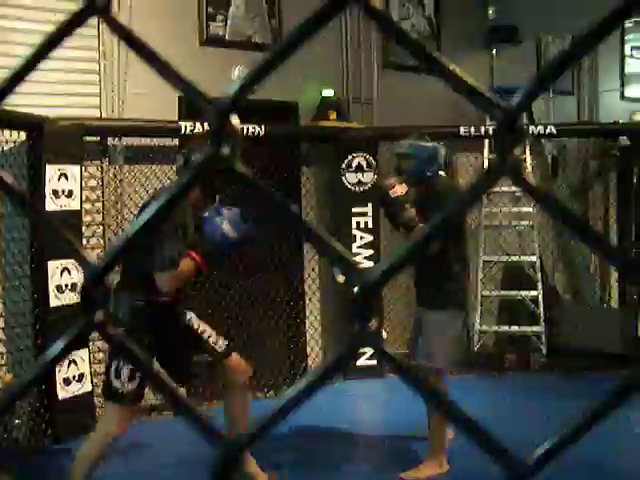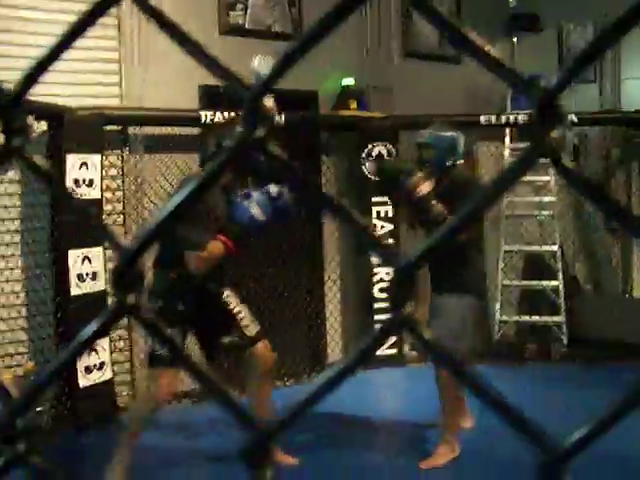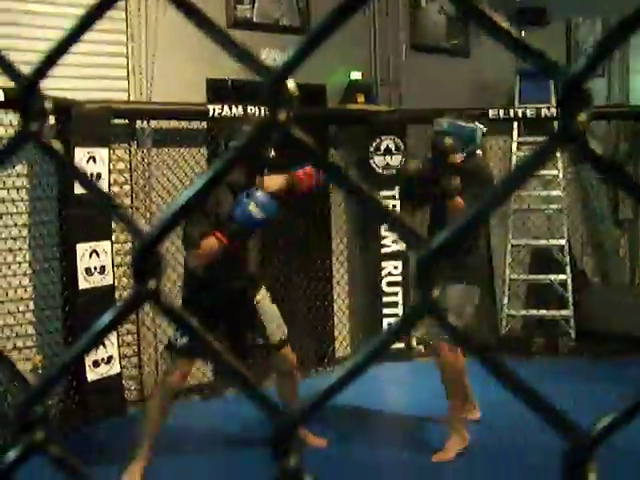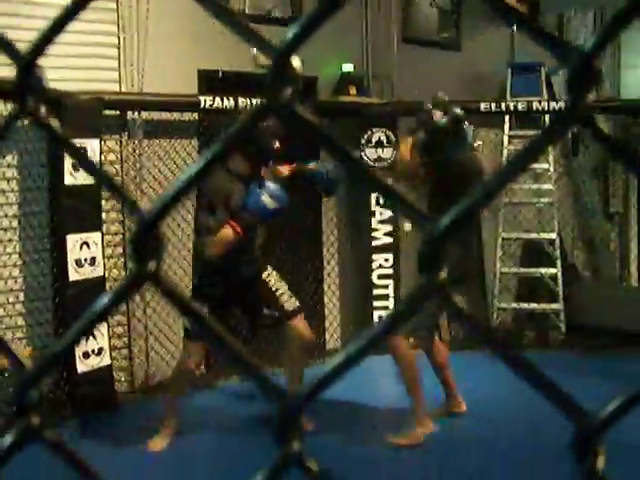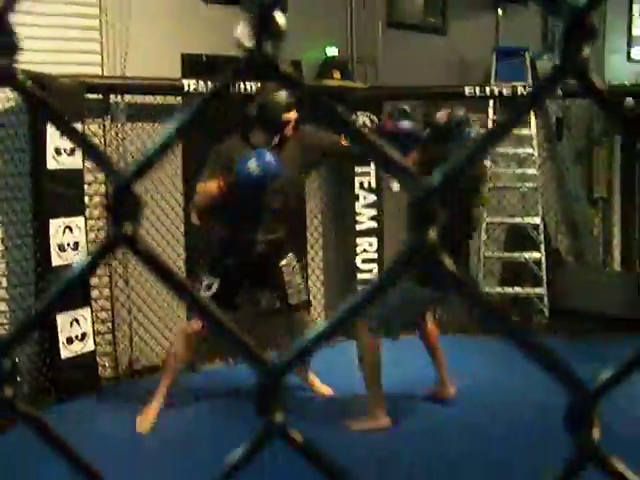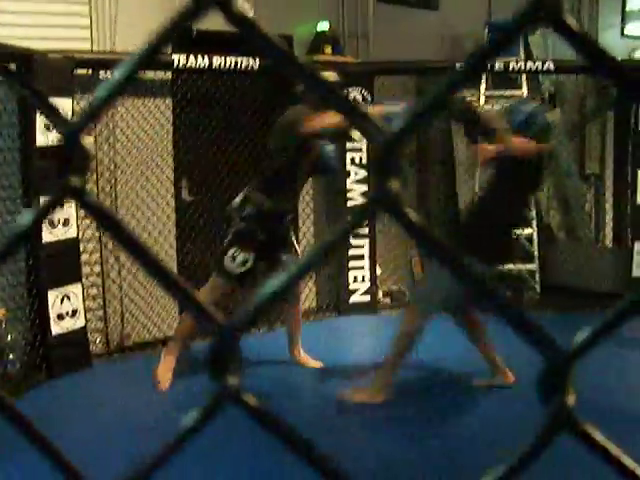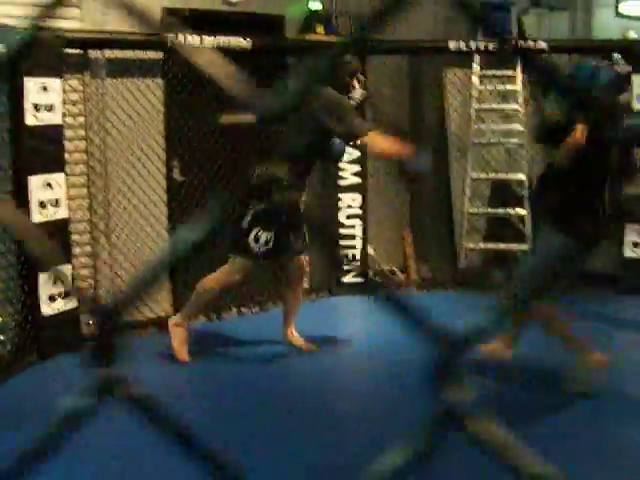
dt=0.2s
person 1, frame 1
left shoulder: (190, 205)
right elbow: (167, 281)
left wrist: (222, 227)
right wrist: (208, 249)
left hip: (169, 313)
right hip: (136, 317)
left knee: (238, 372)
right knee: (115, 425)
person 1, frame 2
left shoulder: (226, 187)
right shoulder: (198, 193)
right elbow: (197, 263)
left wrist: (266, 201)
right wrist: (236, 231)
left hip: (209, 288)
right hip: (173, 293)
left knee: (263, 358)
right knee: (163, 389)
person 1, frame 3
left shoulder: (243, 180)
right shoulder: (207, 190)
left elbow: (267, 185)
right elbow: (196, 261)
left wrist: (299, 178)
right wrist: (230, 229)
left hip: (244, 286)
right hip: (204, 291)
left knee: (286, 362)
right knee: (173, 380)
person 1, frame 4
left shoulder: (258, 165)
right shoulder: (216, 182)
left elbow: (285, 171)
right elbow: (212, 248)
left wrist: (314, 172)
right wrist: (246, 219)
left hip: (252, 269)
right hip: (215, 277)
left knee: (301, 335)
right knee: (191, 360)
right ankle: (169, 427)
person 1, frame 5
left shoulder: (301, 140)
right shoulder: (230, 149)
left elbow: (346, 143)
right elbow: (197, 202)
right wrist: (232, 180)
left hip: (275, 249)
right hip: (233, 249)
left knee: (302, 319)
right knee: (195, 327)
left ankle: (305, 374)
right ankle: (158, 399)
person 1, frame 6
left shoulder: (310, 113)
right shoulder: (299, 116)
right elbow: (327, 123)
left wrist: (320, 160)
right wrist: (383, 111)
left hip: (278, 217)
right hip: (256, 216)
right knee: (219, 289)
left ankle: (296, 351)
right ankle: (172, 351)
person 1, frame 7
left shoulder: (310, 98)
right shoulder: (333, 102)
right elbow: (374, 142)
right wrist: (411, 153)
left hip: (287, 194)
right hip: (274, 193)
left knee: (297, 267)
right knee: (235, 271)
left ankle: (289, 331)
right ankle: (181, 321)
person 2, frame 1
left shoulder: (445, 192)
right shoulder: (425, 192)
left elbow: (431, 244)
right elbow: (415, 235)
left wrist: (402, 208)
right wrist: (396, 208)
left hip: (447, 294)
right hip: (431, 291)
left knee: (431, 370)
right knee: (422, 362)
right ankle: (443, 425)
person 2, frame 2
left shoulder: (464, 181)
right shoulder: (437, 181)
left elbow: (460, 234)
right elbow: (421, 224)
left wrist: (428, 202)
right wrist: (395, 185)
left hip: (461, 282)
right hip: (443, 279)
right knee: (443, 352)
left ankle: (449, 442)
right ankle: (462, 414)
person 2, frame 3
left shoulder: (477, 171)
right shoulder: (441, 169)
left elbow: (462, 219)
right elbow: (413, 193)
left wrist: (450, 182)
left hip: (462, 270)
right hip: (444, 267)
left knee: (442, 342)
right knee: (446, 340)
left ankle: (458, 432)
right ankle: (469, 406)
person 2, frame 4
left shoulder: (458, 162)
right shoulder: (472, 162)
left elbow: (406, 163)
left wrist: (420, 130)
left hip: (446, 265)
right hip: (452, 262)
left knee: (395, 334)
right knee: (428, 333)
left ankle: (420, 419)
right ankle: (453, 400)
person 2, frame 5
left shoulder: (447, 159)
right shoulder: (472, 168)
left elbow: (407, 166)
left hip: (425, 264)
right hip: (446, 262)
left knee: (366, 326)
right knee: (419, 314)
left ankle: (378, 412)
right ankle: (444, 384)
person 2, frame 6
left shoulder: (534, 155)
right shoulder: (523, 165)
left elbow: (524, 147)
left wrist: (496, 150)
left hip: (474, 244)
right hip: (491, 246)
left knee: (418, 309)
right knee: (460, 307)
left ankle: (380, 385)
right ankle: (500, 372)
person 2, frame 7
left shoulder: (591, 110)
left elbow: (576, 140)
left wrist: (555, 162)
left hip: (572, 222)
right hip: (583, 219)
left knee: (523, 292)
right knee: (535, 282)
left ankle: (586, 355)
right ankle: (507, 342)
